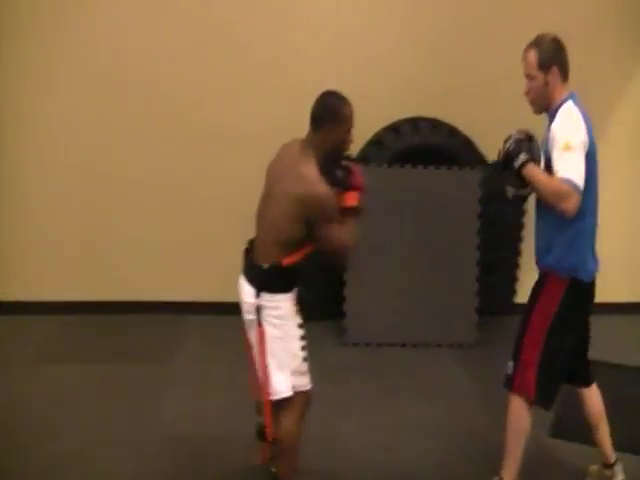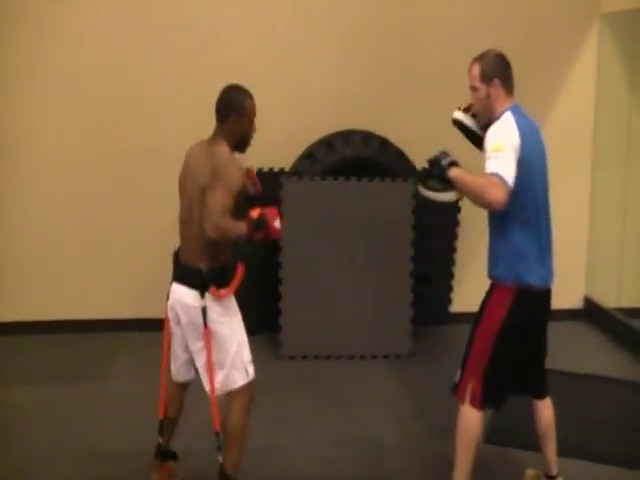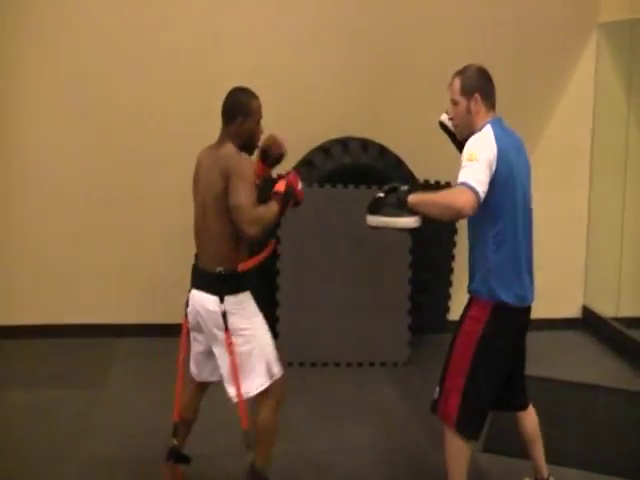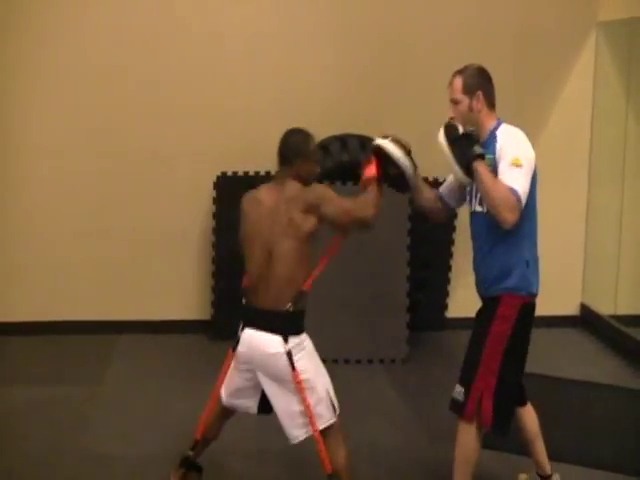
dt=0.4s
person 1, frame 1
left shoulder: (566, 121)
right shoulder: (569, 116)
left elbow: (567, 200)
left wrist: (524, 163)
right wrist: (529, 168)
left hip: (562, 270)
right hip: (577, 267)
left knee: (524, 379)
right knee: (578, 370)
person 1, frame 2
left shoulder: (504, 129)
right shoulder: (524, 126)
left elbow: (496, 195)
left wrist: (451, 169)
right wrist: (478, 136)
left hip: (513, 280)
right hip: (537, 279)
left knee: (471, 388)
right knee: (535, 383)
person 1, frame 3
left shoulder: (483, 143)
right shoulder: (511, 142)
left elbow: (463, 203)
left wrist: (408, 199)
left hip: (493, 296)
right hip: (518, 294)
left knee: (454, 406)
right knee: (515, 395)
person 1, frame 4
left shoulder: (512, 142)
right shoulder: (478, 148)
left elbow: (508, 214)
right elbow: (438, 209)
left wrist: (475, 160)
right wrist: (408, 178)
left hip: (510, 291)
right hip: (498, 290)
left knee: (471, 402)
right knee: (509, 392)
person 2, frame 1
left shoulder: (291, 150)
right shoulder: (316, 190)
right elbow: (340, 245)
right wrist: (350, 198)
left hip: (257, 278)
right hip: (272, 294)
left knee: (275, 384)
right knee: (295, 397)
left ankle: (269, 442)
person 2, frame 2
left shoulder: (197, 152)
right shoulder: (229, 166)
right elbow: (214, 227)
left wrist: (240, 196)
right wrist: (254, 224)
left hip: (181, 285)
right hip: (206, 293)
left knee: (181, 379)
right knee: (240, 391)
person 2, frame 3
left shoulder: (207, 156)
right shoulder: (236, 161)
right elbow: (250, 225)
right wrist: (283, 194)
left hip: (200, 290)
right hip: (229, 296)
left knee: (199, 380)
right knee: (269, 391)
person 2, frame 4
left shoulder: (250, 200)
right shoulder: (311, 197)
right elbow: (363, 215)
right wrist: (372, 177)
left hip: (250, 330)
right hip: (285, 338)
left knee: (227, 403)
right knee: (330, 428)
